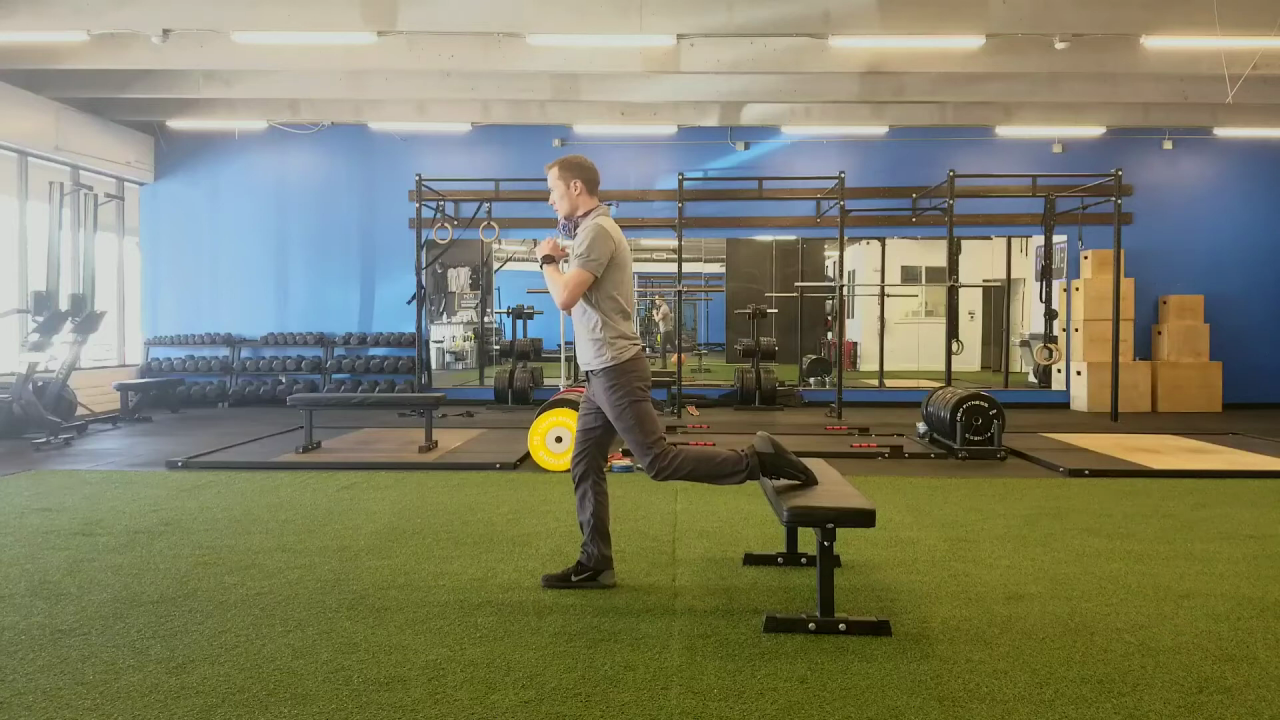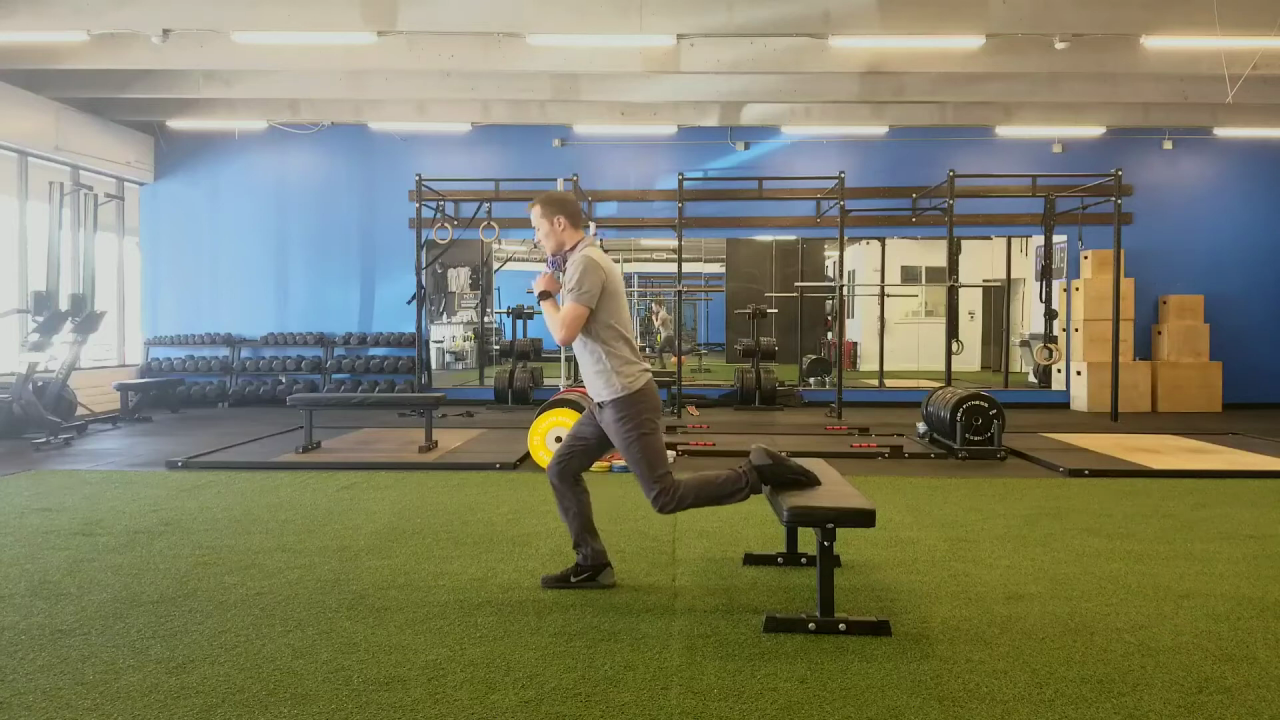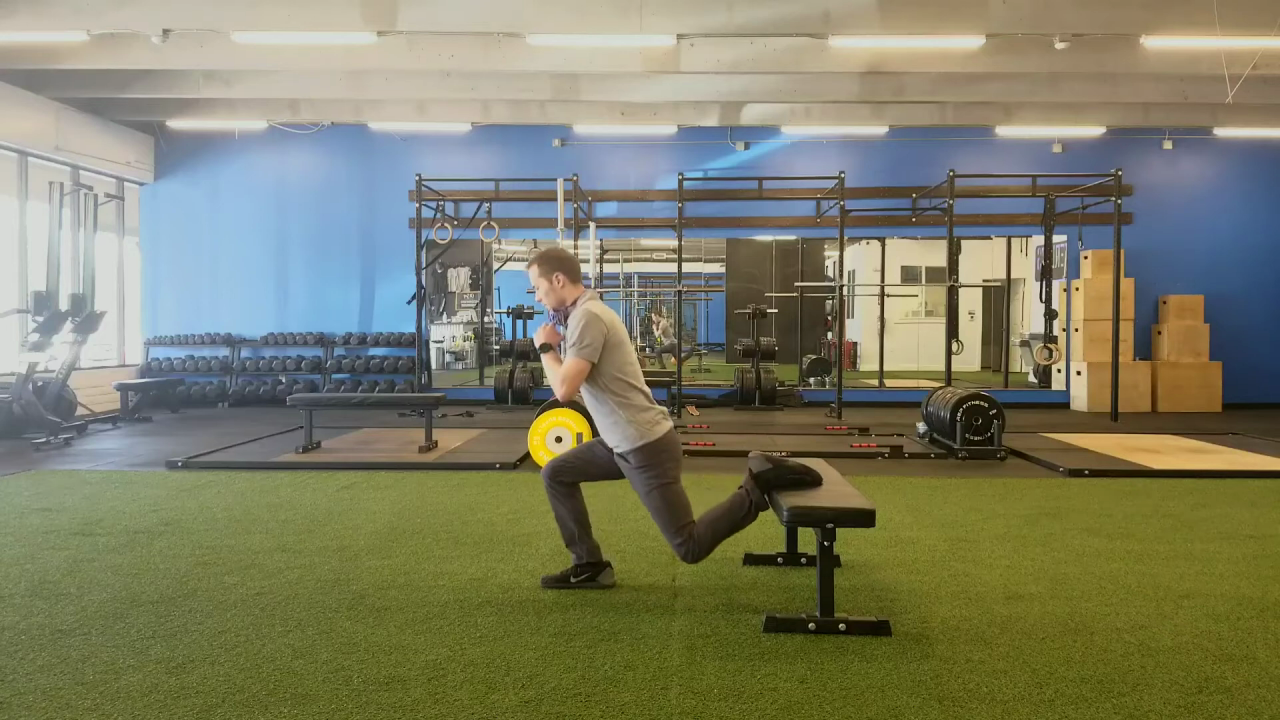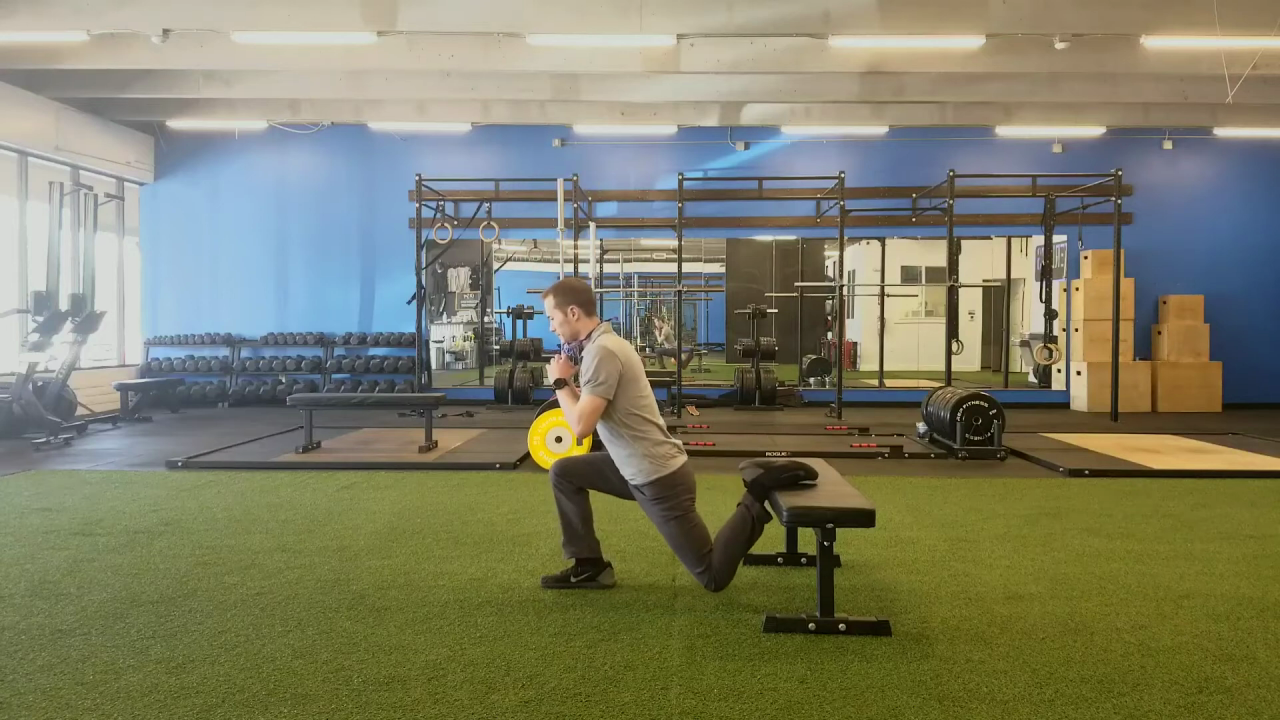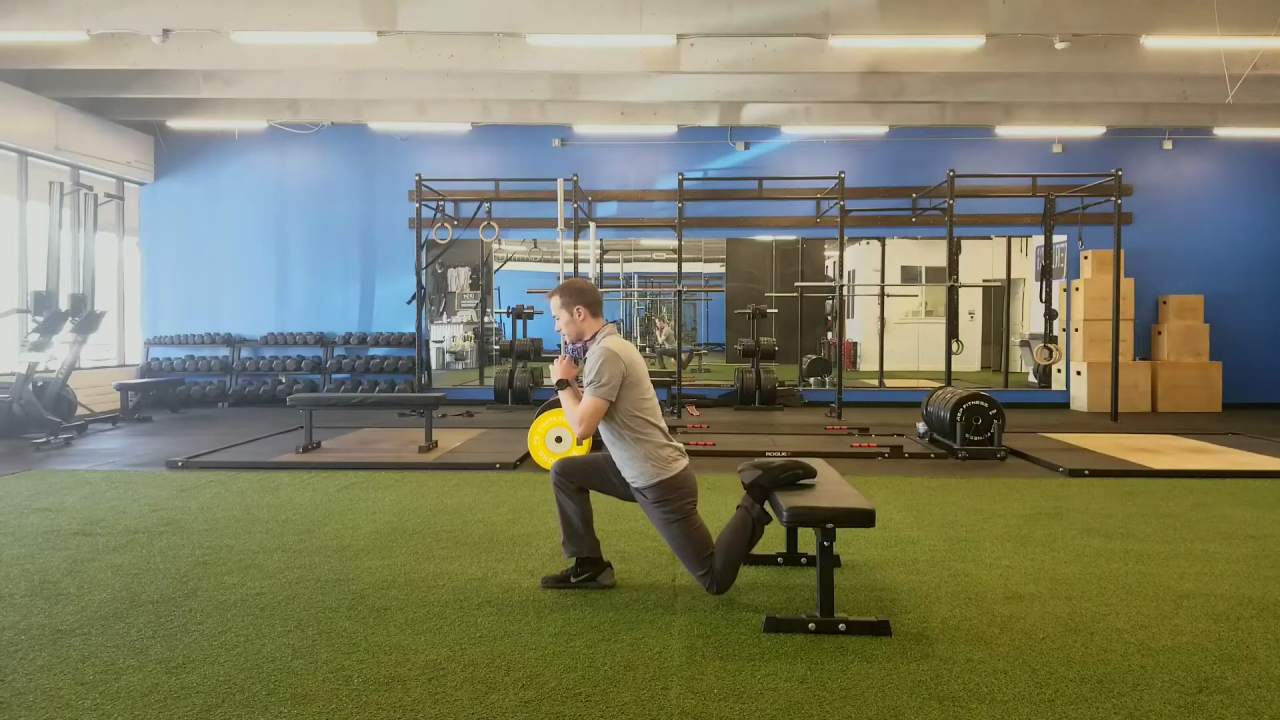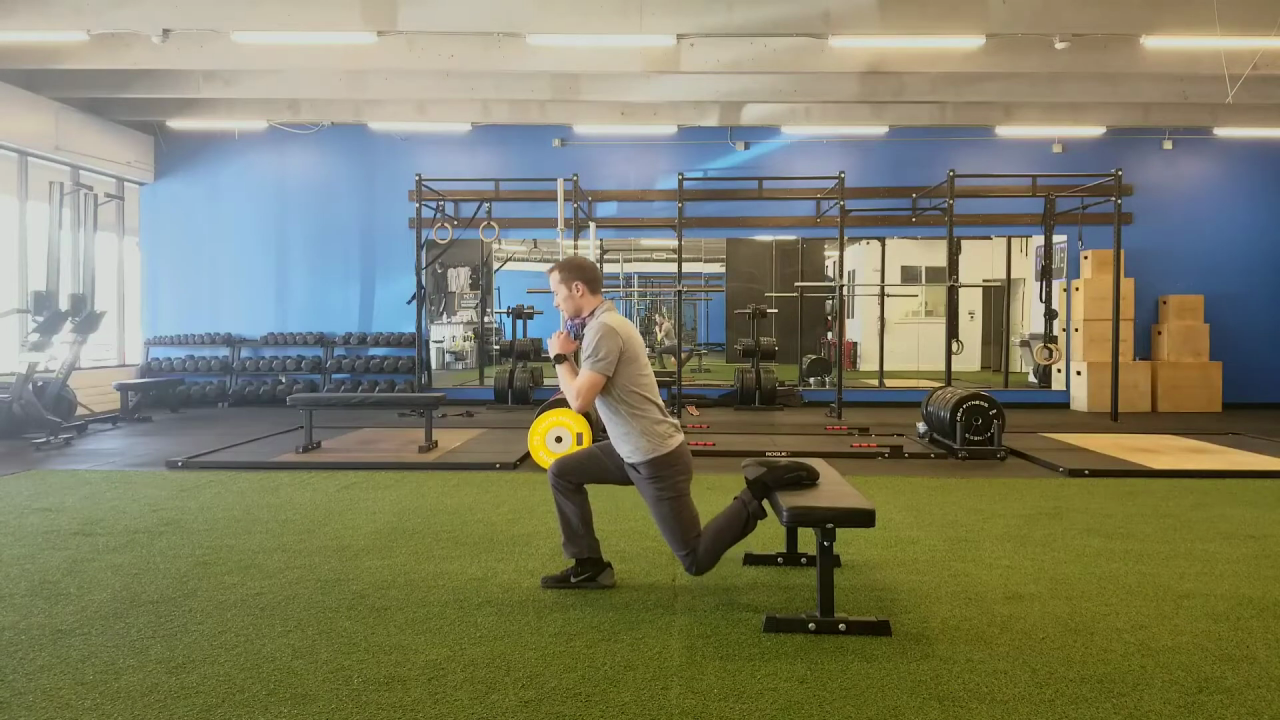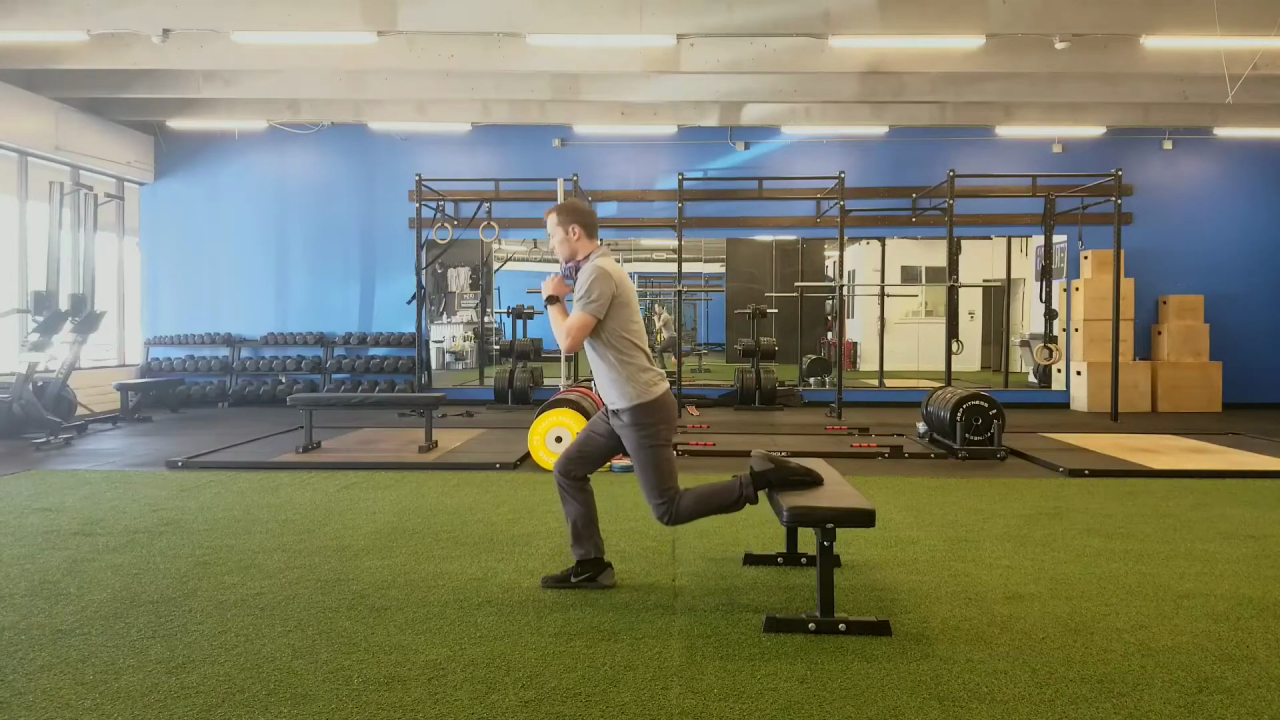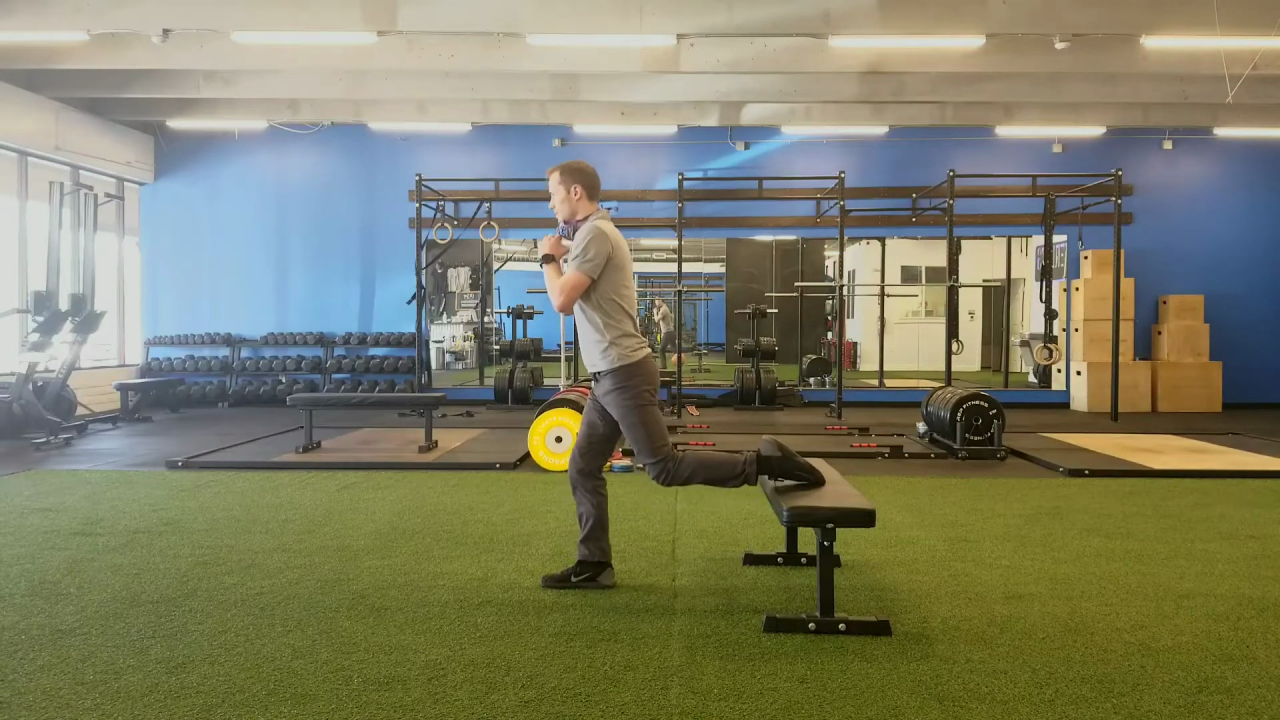
dt=0.4s
person 1, frame 1
left shoulder: (597, 230)
right shoulder: (594, 229)
left elbow: (565, 297)
left wrist: (548, 260)
right wrist: (561, 259)
left hip: (616, 370)
right hip: (603, 371)
left knee: (659, 460)
right knee: (585, 467)
left ankle: (756, 458)
right ankle: (594, 564)
person 1, frame 2
left shoulder: (585, 262)
right shoulder: (585, 260)
left elbow: (564, 333)
right elbow: (574, 330)
left wrist: (545, 294)
right wrist: (557, 293)
left hip: (626, 399)
right hip: (609, 398)
left knee: (663, 494)
right knee: (562, 469)
left ankle: (756, 472)
right ankle: (592, 564)
person 1, frame 3
left shoulder: (586, 317)
right shoulder: (586, 312)
left elbow: (565, 389)
right elbow: (577, 384)
left wrist: (546, 348)
right wrist: (557, 347)
left hip: (645, 447)
right hip: (624, 441)
left knee: (690, 546)
right knee: (556, 474)
left ankle: (758, 484)
right ankle: (590, 565)
person 1, frame 4
left shoulder: (601, 352)
right shoulder: (605, 343)
left elbow: (581, 425)
right elbow: (589, 409)
left wrist: (560, 383)
right wrist: (569, 386)
left hip: (659, 478)
right hip: (641, 469)
left knee: (713, 575)
right knee: (563, 473)
left ankle: (758, 494)
right ankle: (589, 565)
person 1, frame 5
left shoulder: (605, 354)
right shoulder: (608, 345)
left elbow: (582, 427)
right elbow: (591, 412)
left wrist: (562, 383)
right wrist: (571, 385)
left hip: (660, 481)
right hip: (643, 472)
left knee: (715, 578)
right knee: (564, 472)
left ankle: (758, 496)
right ankle: (589, 565)
person 1, frame 6
left shoulder: (603, 329)
right shoulder: (606, 322)
left elbow: (580, 401)
right elbow: (588, 392)
left wrist: (560, 358)
right wrist: (569, 359)
left hip: (656, 458)
right hip: (637, 452)
left knee: (697, 559)
right knee: (562, 473)
left ankle: (759, 491)
right ankle: (589, 565)
person 1, frame 7
left shoulder: (597, 272)
right shoulder: (596, 269)
left elbow: (569, 342)
right elbow: (579, 336)
left wrist: (552, 299)
right wrist: (564, 298)
left hip: (642, 408)
right hip: (621, 407)
left knee: (669, 508)
right knee: (568, 470)
left ankle: (758, 478)
right ankle: (591, 565)
person 1, frame 8
left shoulder: (594, 233)
right shoulder: (594, 233)
left elbow: (563, 301)
left wrist: (548, 259)
right wrist: (561, 258)
left hip: (623, 373)
right hip: (609, 375)
left knee: (664, 467)
right knee: (582, 468)
left ankle: (763, 462)
right ankle: (594, 564)
